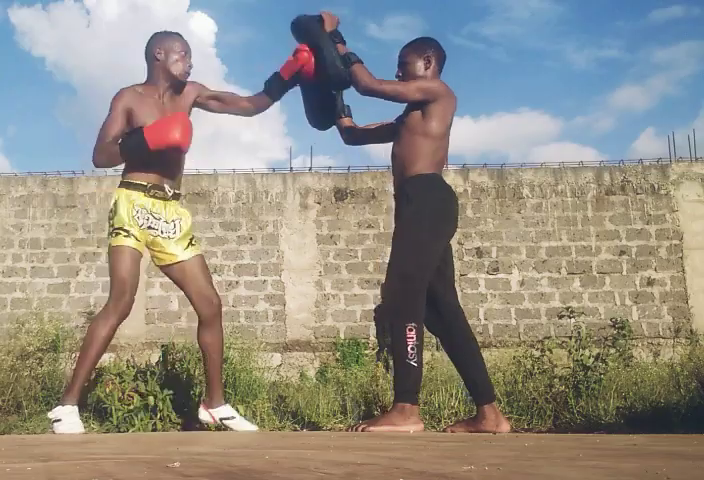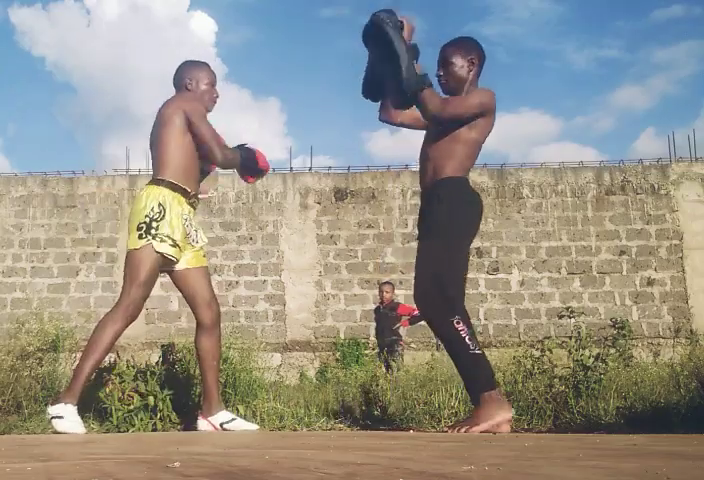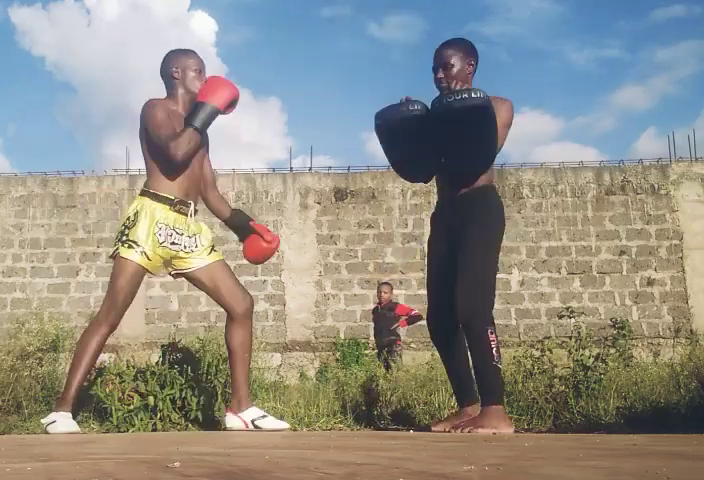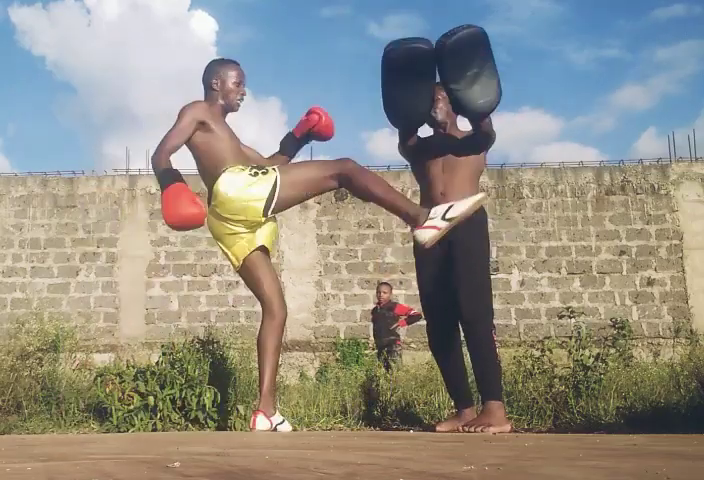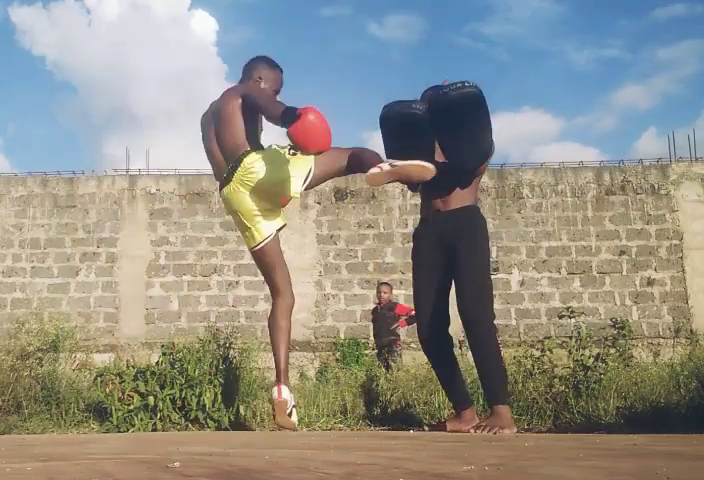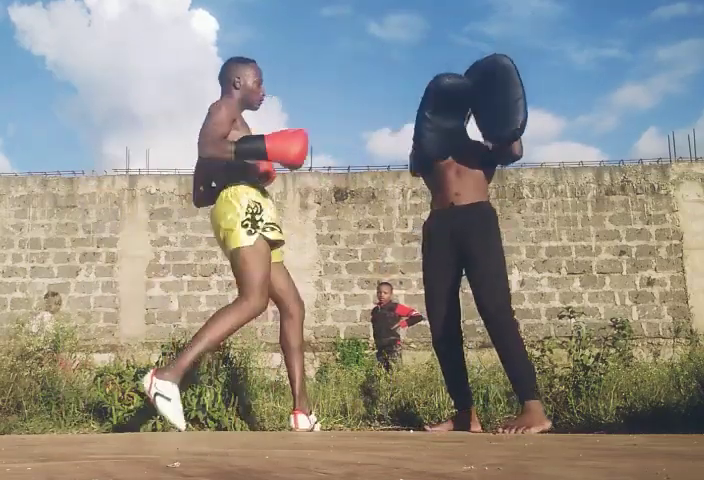
dt=0.4s
person 1, frame 1
left shoulder: (437, 92)
right shoulder: (409, 118)
left elbow: (368, 84)
right elbow: (353, 134)
left wrist: (334, 37)
right wrist: (332, 90)
left hip: (425, 200)
right hip: (422, 205)
left knee: (400, 300)
right knee: (441, 308)
left ankle: (405, 410)
right ankle: (489, 412)
person 1, frame 2
left shoulder: (482, 99)
right shoulder: (437, 107)
left elbow: (435, 108)
right elbow: (389, 114)
left wrist: (411, 69)
left hip: (454, 201)
right hip: (435, 206)
left knee: (437, 298)
right knee: (439, 303)
left ankle: (492, 400)
right ankle: (483, 404)
person 1, frame 3
left shoulder: (497, 107)
right shoulder: (435, 116)
left elbow: (481, 155)
right elbow: (420, 171)
left wrist: (454, 119)
right wrist: (416, 131)
left hip: (479, 207)
right hip: (445, 214)
left knee: (472, 307)
right knee: (439, 315)
left ankle: (494, 412)
right ankle: (470, 404)
person 1, frame 4
left shoulder: (477, 140)
right shoulder: (420, 144)
left elbow: (484, 131)
right elbow: (405, 146)
left hip: (467, 221)
left knee: (473, 306)
right knee: (439, 318)
left ankle: (495, 409)
right ankle: (466, 407)
person 1, frame 5
left shoulder: (474, 147)
right shoulder: (418, 152)
left elbow: (475, 160)
right elbow: (416, 180)
left hip: (465, 226)
right hip: (427, 232)
left knee: (476, 315)
right knee: (429, 326)
left ankle: (500, 412)
right ankle: (464, 411)
person 1, frame 6
left shoulder: (483, 147)
right shoulder: (430, 150)
left elbow: (513, 150)
right elbow: (420, 162)
left wrist: (503, 111)
right wrist: (431, 128)
left hip: (478, 220)
right hip: (438, 227)
left knee: (495, 308)
right knee: (441, 323)
left ankle: (533, 406)
right ankle: (465, 411)
person 2, frame 1
left shoulder: (189, 94)
right shoulder: (129, 98)
left elbow: (250, 105)
right elbow: (100, 157)
left wrist: (285, 76)
right wrist: (140, 139)
left hip: (173, 214)
right hip: (134, 206)
left knee: (209, 304)
right knee: (120, 304)
left ankle: (214, 403)
right ankle: (68, 403)
person 2, frame 2
left shoulder: (185, 129)
right shoulder: (181, 105)
right elbow: (225, 152)
left wrist: (209, 159)
right wrist: (250, 159)
left hip: (182, 220)
right hip: (159, 209)
left knee: (209, 313)
right knee: (129, 305)
left ankle: (212, 410)
right ankle: (66, 403)
person 2, frame 3
left shoulder: (200, 134)
right shoulder: (155, 109)
left elbow: (209, 191)
right elbow: (176, 151)
left wrist: (244, 224)
right wrist: (207, 109)
left hip: (187, 228)
right hip: (151, 218)
left knee: (241, 305)
right knee: (111, 313)
left ankle: (240, 407)
right ankle: (62, 409)
person 2, frame 4
left shoulder: (220, 128)
right shoulder: (198, 111)
left elbow: (266, 162)
right elbow: (160, 155)
left wrist: (299, 135)
right wrist: (171, 183)
left hip: (229, 220)
right hip: (237, 189)
left knee: (274, 307)
right knee: (349, 169)
left ankle: (265, 411)
right ankle: (424, 220)
person 2, frame 5
left shoulder: (212, 115)
right shoulder: (239, 97)
right elbow: (267, 103)
right wrist: (296, 116)
left hip: (241, 197)
right hip: (257, 172)
left knee: (283, 293)
right knee: (354, 155)
left ankle: (283, 388)
person 2, frame 6
left shoulder: (232, 124)
right shoulder: (221, 110)
left elbow: (200, 186)
right elbow: (207, 153)
left wrist: (257, 161)
right wrist: (255, 149)
left hip: (243, 214)
right hip: (244, 208)
left knee: (293, 307)
right knee: (254, 301)
left ankle: (301, 411)
right ankle: (167, 376)
